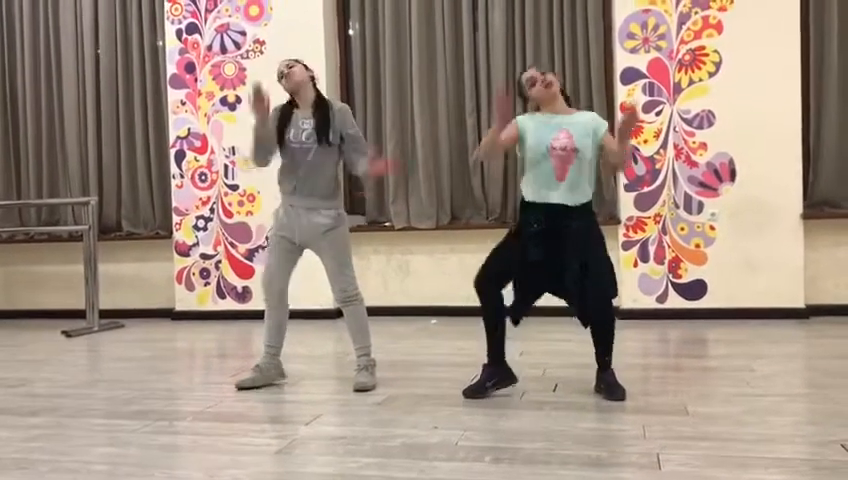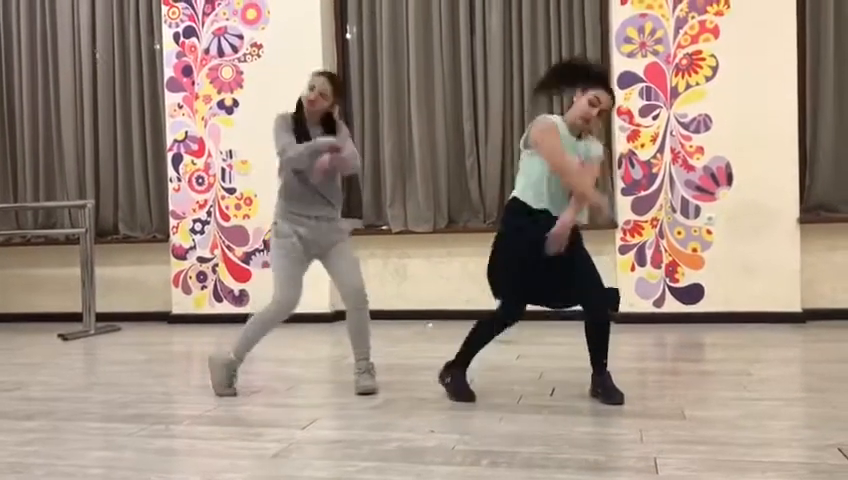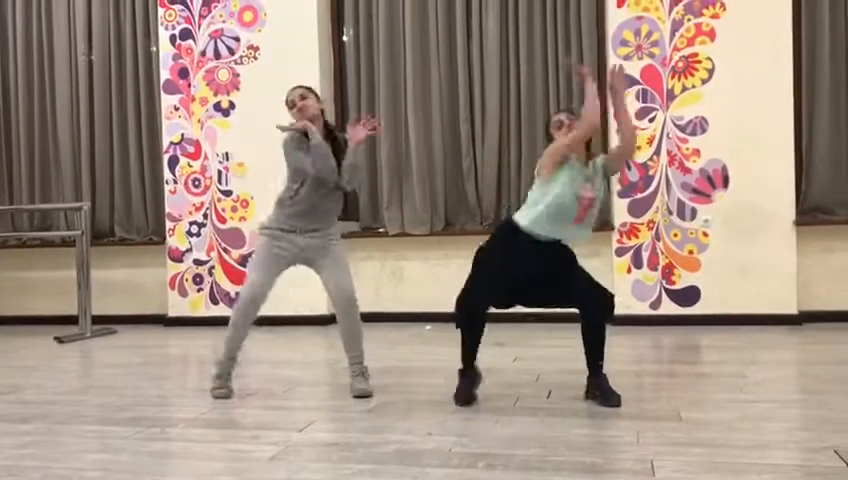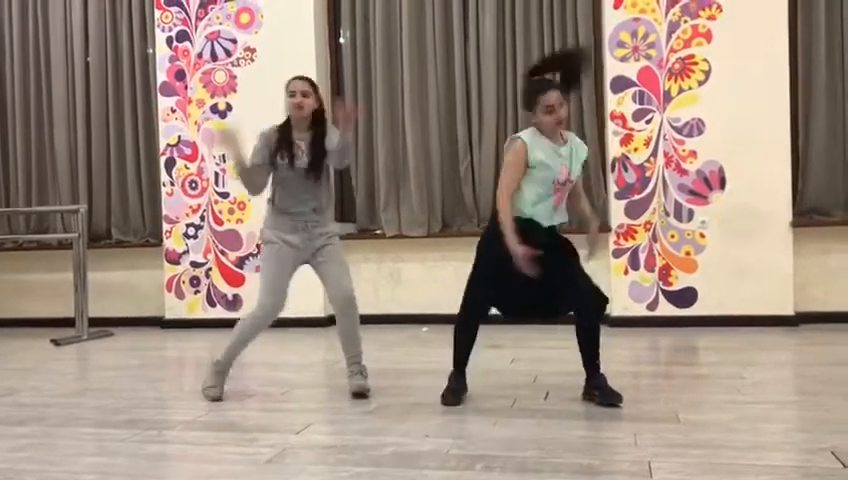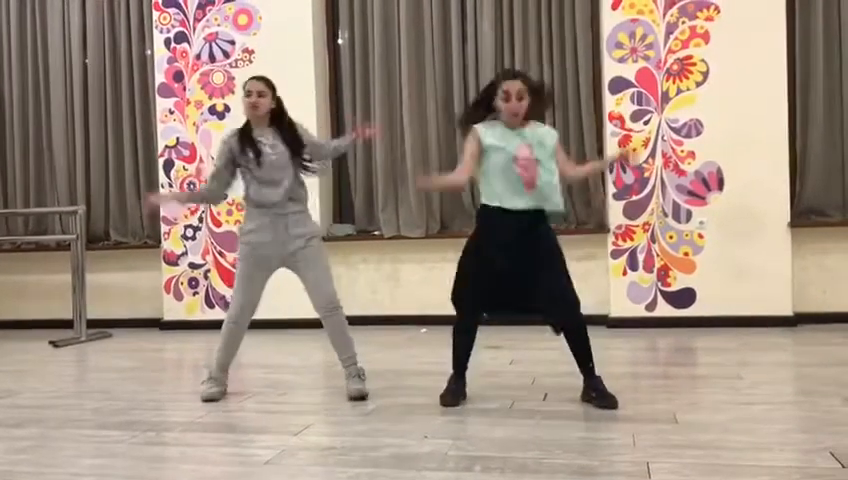
dt=0.3s
person 1, frame 1
left shoulder: (590, 122)
right shoulder: (525, 124)
left elbow: (619, 162)
right elbow: (486, 153)
left wrist: (625, 134)
right wrist: (500, 122)
left hip: (577, 219)
right hip: (534, 218)
left knee: (598, 298)
right knee: (487, 282)
left ankle: (605, 372)
right ankle: (496, 369)
person 1, frame 2
left shoulder: (593, 148)
right shoulder: (546, 126)
left elbow: (589, 193)
right elbow: (568, 171)
left wrist: (570, 218)
left hip: (560, 230)
right hip: (524, 228)
left knee: (600, 300)
right knee: (513, 307)
left ankle: (600, 377)
right ankle: (455, 370)
person 1, frame 3
left shoulder: (599, 165)
right shoulder: (556, 154)
left elbow: (628, 149)
right elbow: (590, 125)
left wrist: (619, 96)
right wrist: (590, 84)
left hip: (553, 250)
right hip: (516, 242)
left knee: (598, 302)
right knee: (470, 305)
left ankle: (596, 379)
right ankle: (468, 372)
person 1, frame 4
left shoulder: (577, 147)
right shoulder: (523, 143)
left elbow: (576, 191)
right elbow: (505, 196)
left wrist: (593, 225)
right wrist: (513, 241)
left hip: (549, 237)
right hip: (513, 235)
left knee: (588, 302)
right knee: (475, 305)
left ankle: (594, 380)
right ankle: (457, 378)
person 1, frame 5
left shoulder: (545, 135)
right shoulder: (482, 132)
left elbow: (570, 172)
right elbow: (464, 174)
left wrist: (608, 162)
right wrist: (437, 182)
left hip: (537, 230)
right hip: (495, 229)
left knee: (566, 307)
right knee: (469, 307)
left ankle: (592, 383)
right ankle: (457, 381)
person 2, frame 1
left shoulder: (337, 113)
right shoulder: (281, 117)
left elbow: (357, 156)
right elbow: (261, 158)
left wrist: (369, 166)
right wrist: (261, 118)
left hip: (326, 215)
right hip: (288, 214)
left knee: (346, 291)
right knee: (272, 287)
left ankle: (365, 363)
right ankle: (270, 363)
person 2, frame 2
left shoulder: (338, 130)
right shoulder: (285, 123)
left elbow: (352, 165)
right elbow: (293, 157)
left wrist: (335, 159)
right wrist: (326, 143)
left hip: (331, 227)
right hip: (292, 226)
left knee: (356, 293)
right knee: (284, 302)
left ankle: (363, 368)
right ankle: (229, 362)
person 2, frame 3
left shoulder: (339, 141)
right shoulder: (293, 141)
left elbow: (348, 182)
right elbow: (325, 172)
left wrist: (353, 145)
left hip: (322, 236)
right hip: (281, 232)
left knee: (345, 298)
right knee: (252, 294)
left ankle: (358, 371)
right ankle: (225, 366)
person 2, frame 4
left shoulder: (326, 132)
right shoulder: (271, 138)
left elbow: (341, 159)
right elbow: (254, 186)
left wrist: (344, 128)
right wrist: (237, 156)
left hip: (321, 232)
right hip: (281, 233)
left knee: (345, 299)
right knee: (268, 308)
left ankle: (356, 371)
right ankle: (219, 368)
person 2, frame 5
left shoulder: (290, 131)
right shoulder: (235, 142)
left elbow: (321, 152)
right elbow: (215, 191)
left wrist: (352, 139)
right wrist: (176, 196)
left hip: (300, 230)
right hip: (259, 233)
left knee: (328, 303)
right knee: (240, 311)
left ankle: (353, 373)
right ankle: (217, 376)
